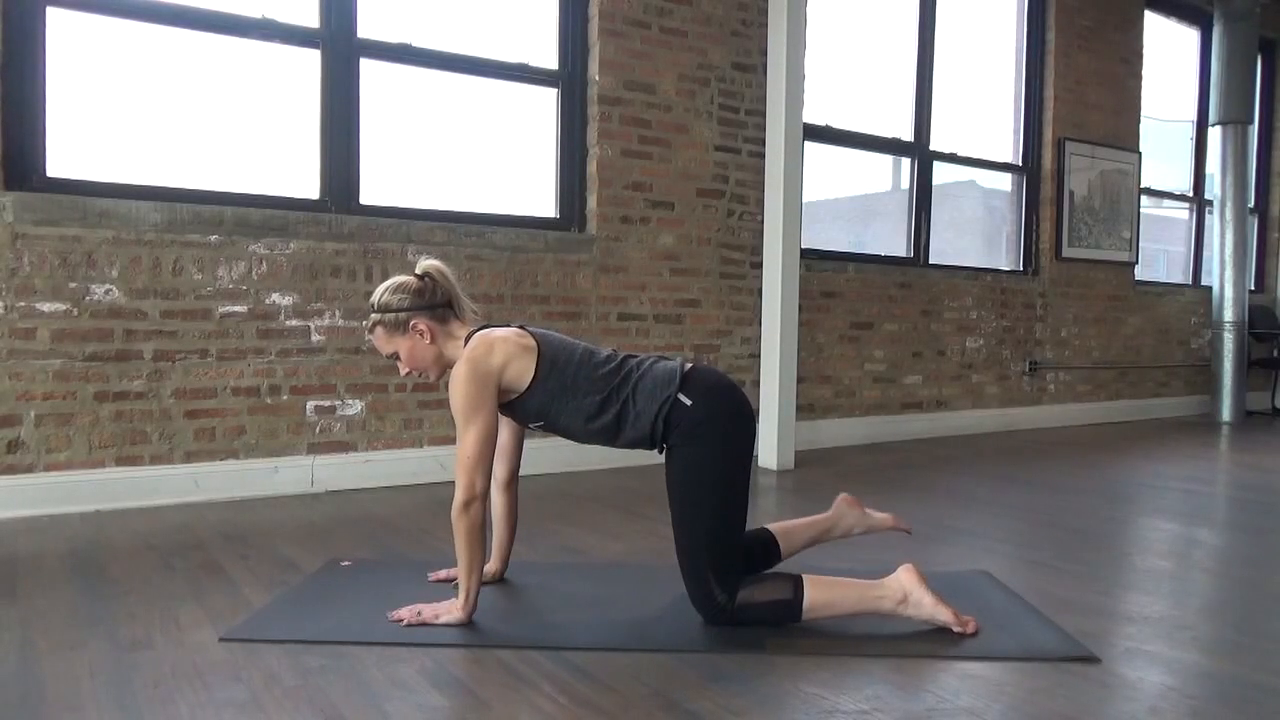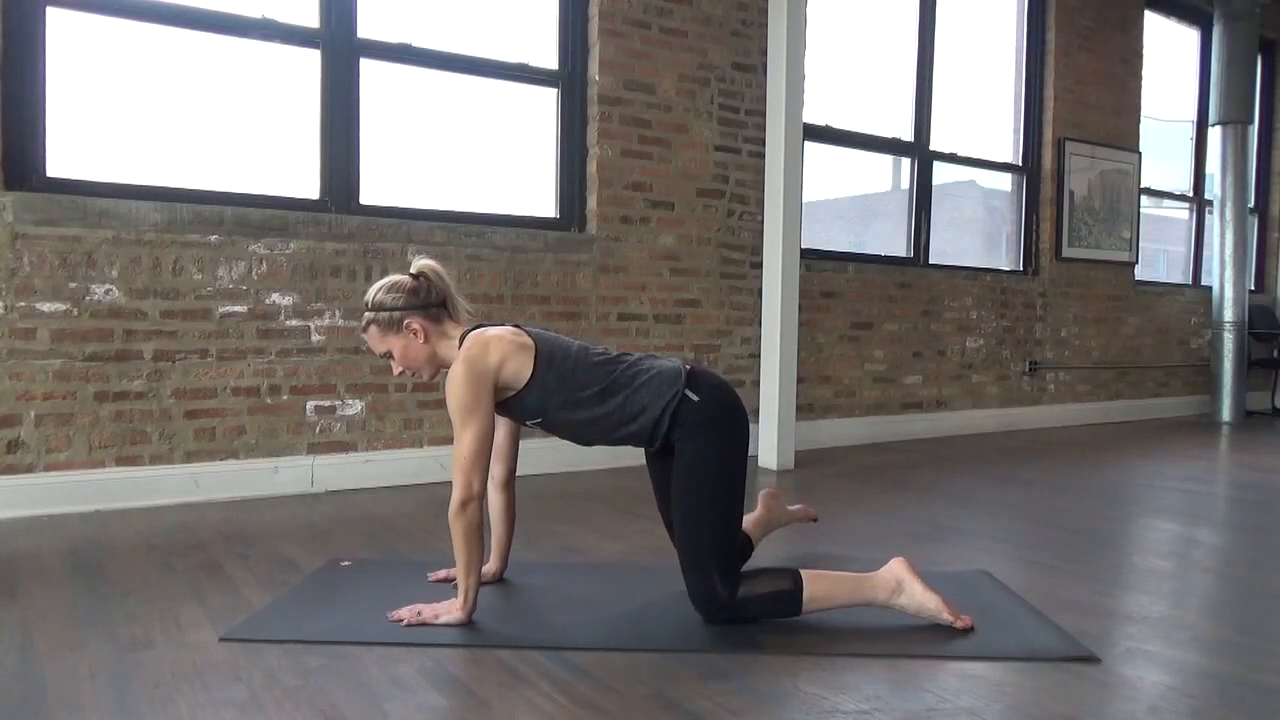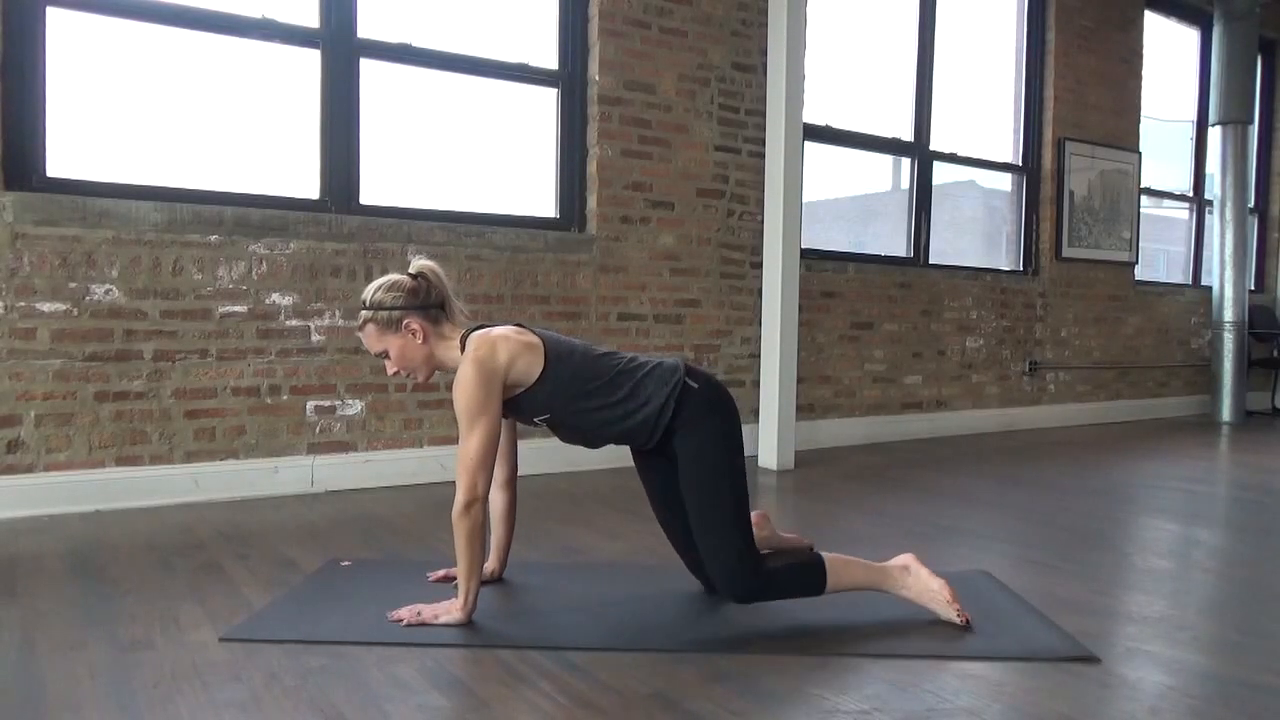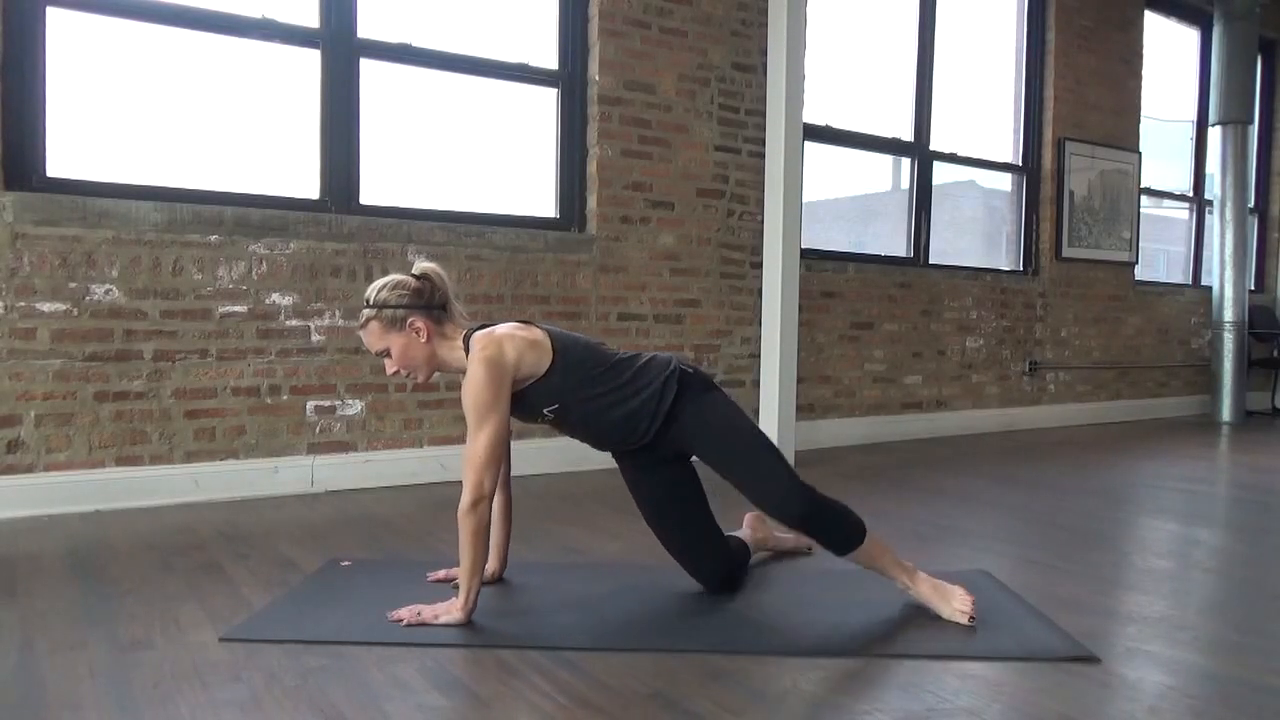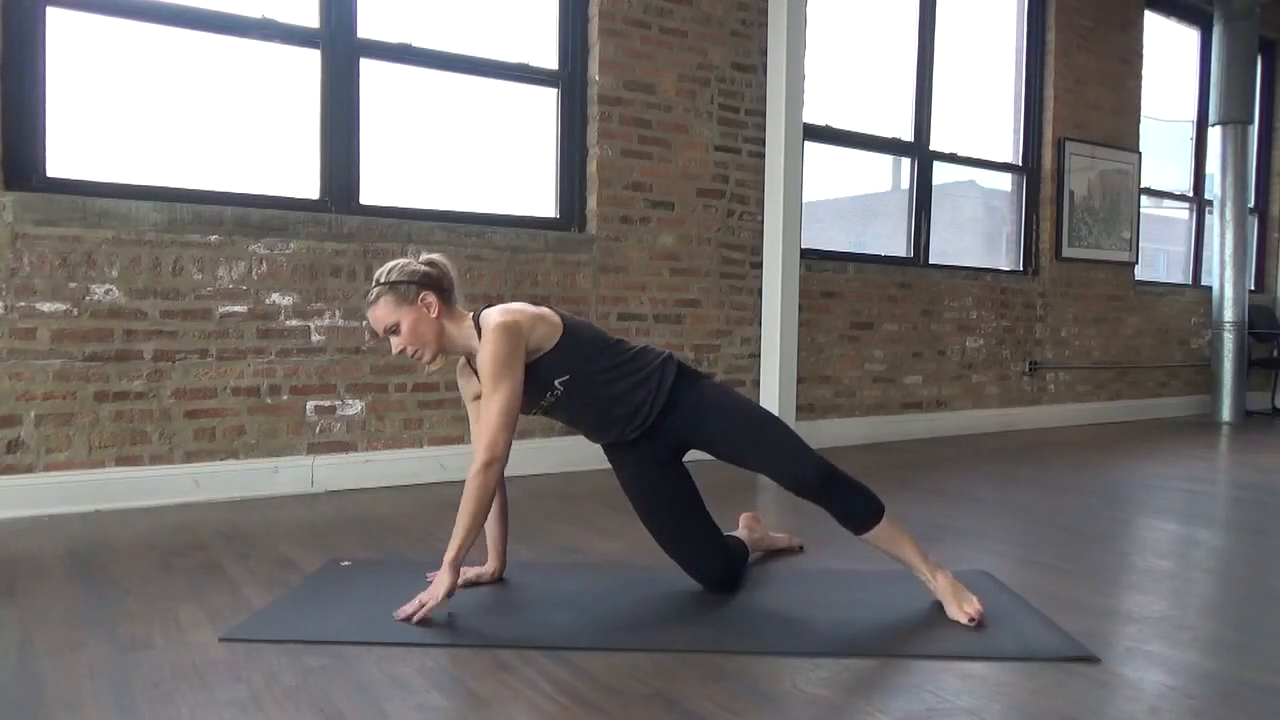
dt=0.4s
person 1, frame 1
left shoulder: (474, 364)
right shoulder: (500, 356)
left elbow: (469, 495)
right elbow: (503, 479)
left wrist: (463, 601)
right wrist: (494, 565)
left hip: (702, 415)
right hip: (696, 410)
left knee: (716, 600)
right knee: (719, 559)
left ankle: (895, 593)
right ankle: (844, 519)
person 1, frame 2
left shoulder: (470, 362)
right shoulder: (494, 356)
left elbow: (465, 496)
right elbow: (499, 478)
left wrist: (462, 602)
right wrist: (494, 564)
left hip: (700, 413)
right hip: (672, 424)
left knee: (715, 600)
right knee: (708, 562)
left ankle: (888, 585)
right ankle: (762, 516)
person 1, frame 3
left shoulder: (478, 362)
right shoulder: (488, 363)
left elbow: (468, 497)
right elbow: (503, 479)
left wrist: (462, 603)
right wrist: (495, 563)
left hip: (692, 408)
right hip: (655, 433)
left knee: (738, 578)
right knee: (714, 576)
left ankle: (898, 575)
right ankle: (758, 534)
person 1, frame 4
left shoulder: (489, 355)
right shoulder: (474, 369)
left elbow: (476, 493)
right elbow: (498, 482)
left wrist: (463, 602)
right wrist: (494, 564)
left hip: (684, 401)
right hip: (639, 447)
left knee: (794, 502)
right knee: (718, 575)
left ankle: (913, 581)
right ankle: (754, 537)
person 1, frame 5
left shoulder: (502, 326)
right shoulder: (468, 373)
left elbow: (491, 462)
right elbow: (490, 472)
left wrist: (448, 569)
right wrist: (493, 562)
left hip: (680, 397)
right hip: (633, 446)
left knee: (810, 475)
right knee: (717, 573)
left ankle: (934, 575)
right ankle: (753, 536)
